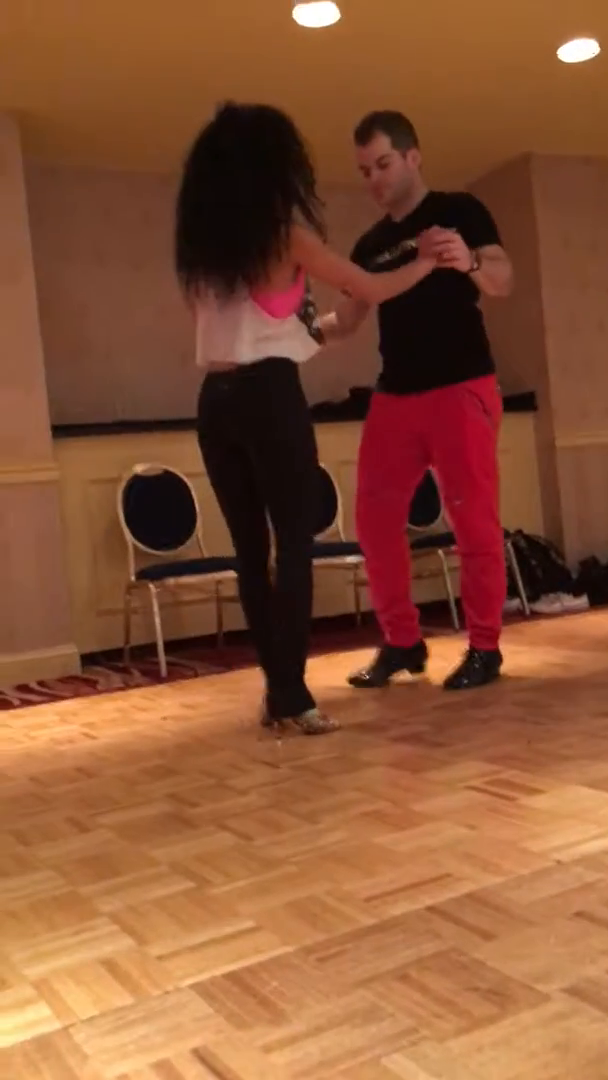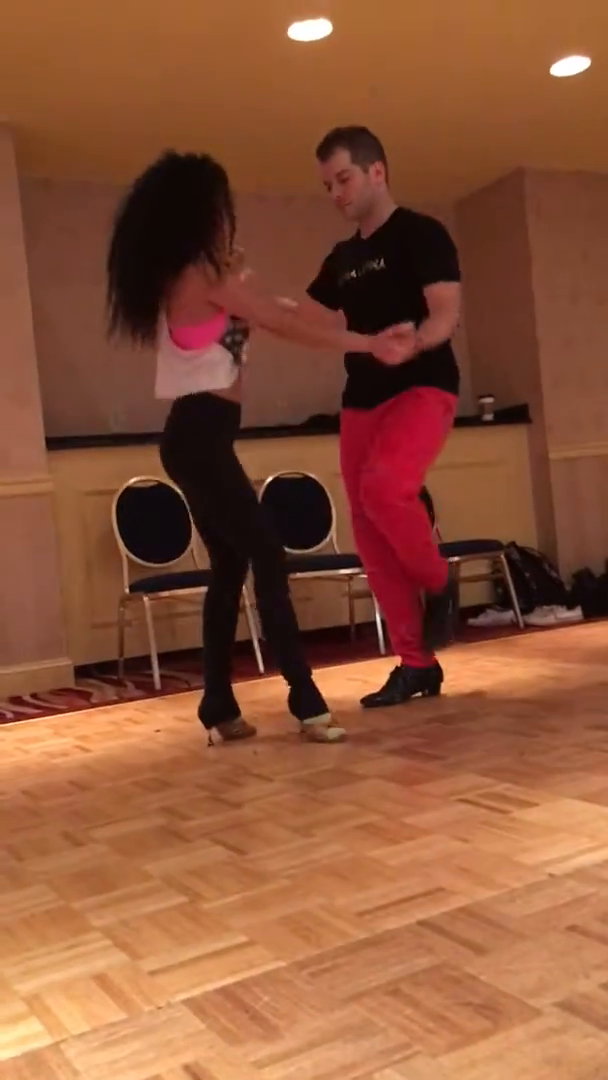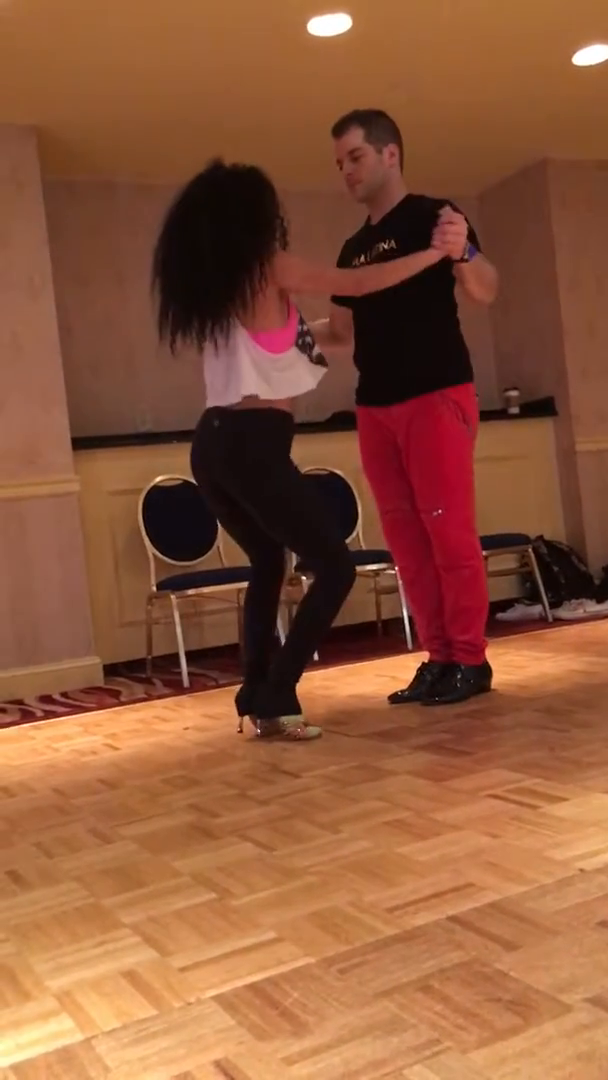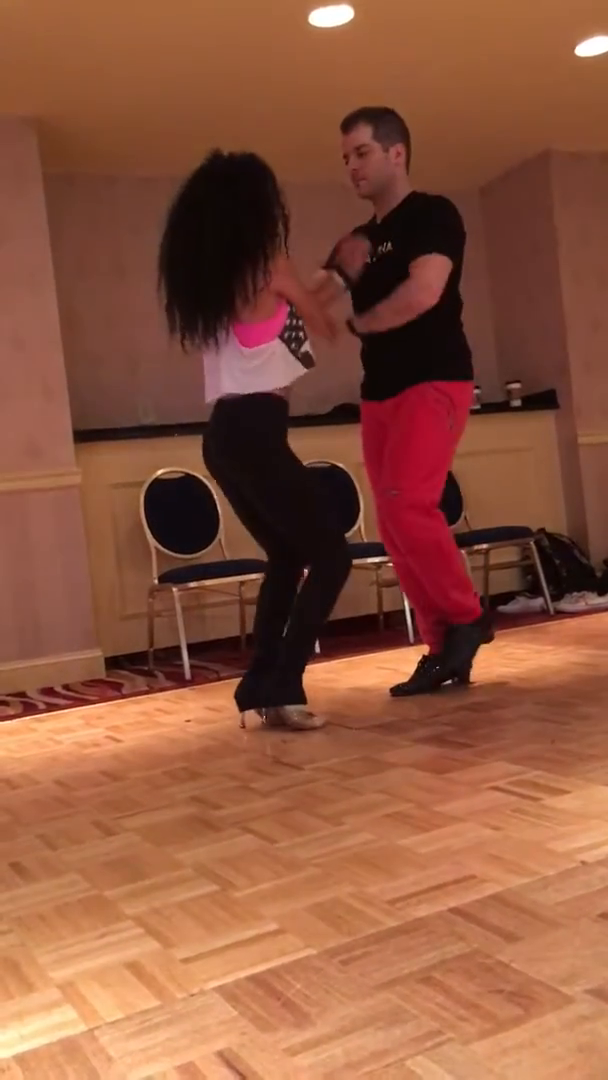
dt=1s
person 1, frame 1
left shoulder: (205, 241)
right shoulder: (287, 231)
right elbow: (371, 290)
right wrist: (426, 262)
left hip: (215, 401)
right hip: (268, 394)
left knee: (250, 549)
right knee: (293, 544)
left ankle: (277, 687)
right ankle: (291, 693)
person 1, frame 2
left shoulder: (173, 276)
right shoulder: (200, 273)
right elbow: (285, 324)
left wrist: (236, 279)
right wrist: (371, 343)
left hip: (194, 432)
right hip: (200, 434)
left knee: (229, 565)
right knee: (267, 559)
left ankle: (219, 708)
right ankle: (305, 698)
person 1, frame 3
left shoulder: (206, 284)
right shoulder: (270, 270)
right elbow: (360, 284)
right wrist: (438, 252)
left hip: (212, 444)
right hip: (255, 443)
left knee: (268, 564)
right knee: (335, 567)
left ankle: (258, 693)
right ankle: (275, 696)
person 1, frame 4
left shoulder: (205, 277)
right shoulder: (267, 266)
right elbow: (321, 322)
right wrist: (332, 315)
left hip: (224, 433)
right hip: (256, 429)
left knee: (286, 558)
right knee: (330, 556)
left ankle: (260, 687)
right ankle: (280, 687)
person 2, frame 1
left shoulder: (460, 211)
right shoulder: (370, 245)
left elbow: (502, 280)
right elbow: (345, 321)
left wrist: (471, 263)
left hip: (461, 387)
right hip: (394, 394)
left knee: (473, 518)
right knee: (375, 513)
left ankle: (484, 646)
right ankle: (401, 640)
person 2, frame 2
left shoulder: (423, 234)
right shoulder: (341, 257)
left elbow: (446, 315)
right elbow: (306, 317)
left wrist: (412, 344)
left hip: (421, 391)
right hip: (361, 406)
left knee: (384, 486)
right knee: (373, 540)
left ankle: (436, 583)
right ankle: (415, 662)
person 2, frame 3
left shoulder: (431, 216)
right shoulder: (354, 248)
left elbow: (485, 292)
right elbow: (340, 328)
left wrist: (462, 253)
left hip: (437, 396)
right hip: (375, 406)
left knee: (448, 528)
right knee: (404, 536)
left ankle: (470, 660)
right ankle: (439, 657)
person 2, frame 4
left shoulder: (434, 214)
right shoulder: (356, 240)
left elbow: (425, 291)
left wrist: (357, 321)
right wrist: (340, 271)
left hip: (435, 384)
right hip: (379, 396)
left knee: (405, 504)
right knee: (395, 527)
left ankle: (466, 616)
right ankle: (441, 647)
